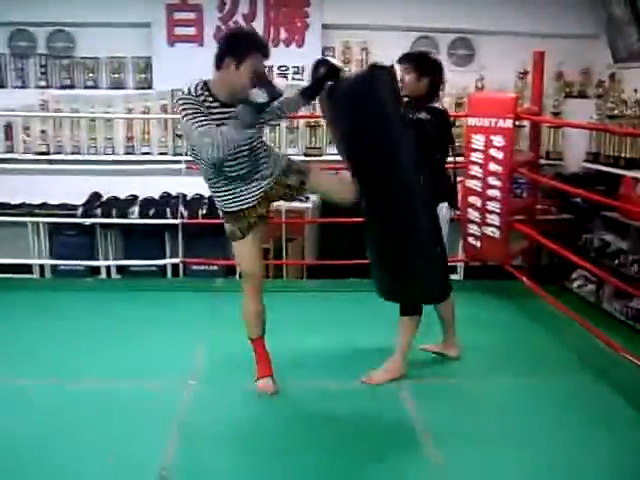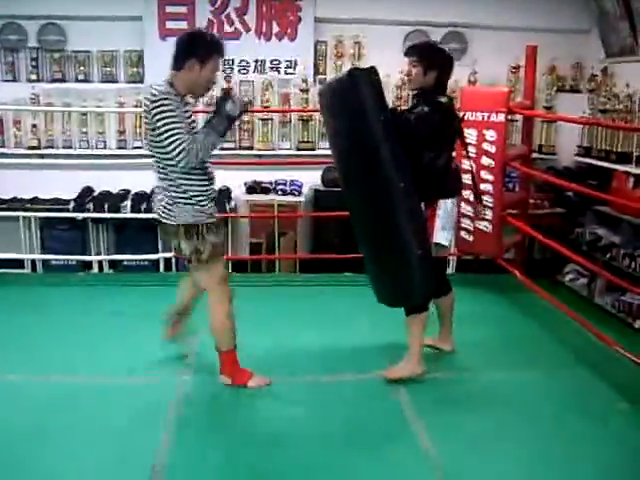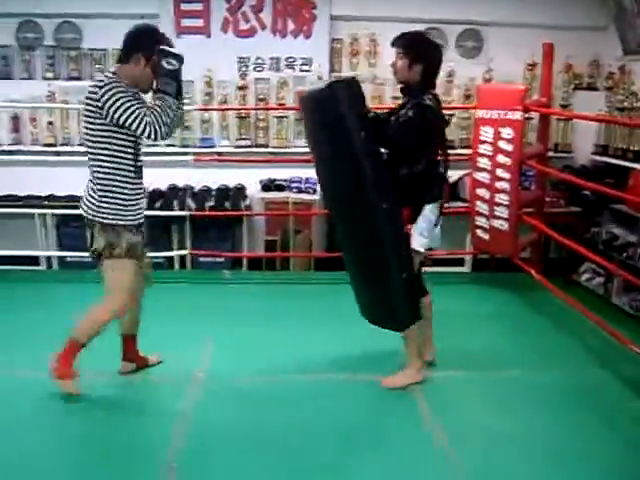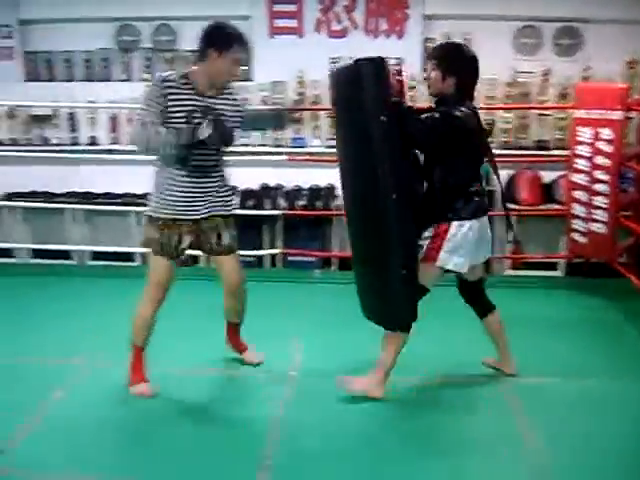
dt=0.4s
person 1, frame 1
left shoulder: (247, 96)
right shoulder: (190, 102)
left elbow: (275, 113)
right elbow: (212, 151)
left wrist: (314, 86)
right wrist: (251, 113)
left hip: (272, 173)
right hip: (237, 201)
left knee: (348, 191)
right knee: (252, 283)
right ankle: (262, 362)
person 1, frame 2
left shoulder: (172, 98)
right shoulder: (165, 101)
right elbow: (185, 157)
left wrist: (219, 120)
right wrist: (219, 123)
left hip: (182, 209)
right hip: (189, 214)
left knee: (201, 277)
right knee: (220, 292)
left ankle: (176, 323)
right ankle: (232, 369)
person 1, frame 3
left shoulder: (128, 94)
right shoulder: (107, 89)
left elbow: (166, 126)
right elbow: (154, 129)
left wrist: (173, 89)
right wrist: (167, 84)
left hip: (127, 210)
right hip: (112, 213)
left knee: (136, 283)
right knee: (119, 299)
left ankle: (130, 355)
right ankle: (63, 362)
person 1, frame 4
left shoulder: (228, 100)
right shoulder: (166, 89)
right elbow: (145, 140)
right wrist: (190, 133)
left hip: (215, 207)
right hip: (169, 209)
left knee: (234, 282)
right knee: (156, 291)
left ankle: (235, 338)
right ankle: (136, 366)
person 2, frame 1
left shoulder: (432, 116)
right shoulder: (413, 114)
left hip: (430, 204)
right hip: (423, 203)
left ankle: (398, 361)
right ankle: (450, 342)
person 2, frame 2
left shoulder: (437, 108)
right shoulder: (426, 108)
left elbow: (405, 128)
right elbow: (405, 139)
left hip: (434, 200)
right hip: (427, 198)
right knee: (435, 271)
left ankle: (413, 359)
right ankle: (445, 336)
person 2, frame 3
left shoulder: (421, 108)
right shoulder: (417, 104)
left elbow: (392, 136)
right elbow: (392, 135)
right wrist: (369, 120)
left hip: (415, 205)
right hip: (417, 201)
right knee: (411, 278)
left ankle: (414, 366)
right ankle: (425, 346)
person 2, frame 4
left shoulder: (450, 120)
right shoulder: (462, 116)
left elbow: (412, 130)
right elbow: (419, 127)
right wrist: (396, 105)
left hip: (452, 222)
right hip: (472, 218)
right knee: (474, 292)
left ankle: (377, 379)
right ankle: (505, 359)
